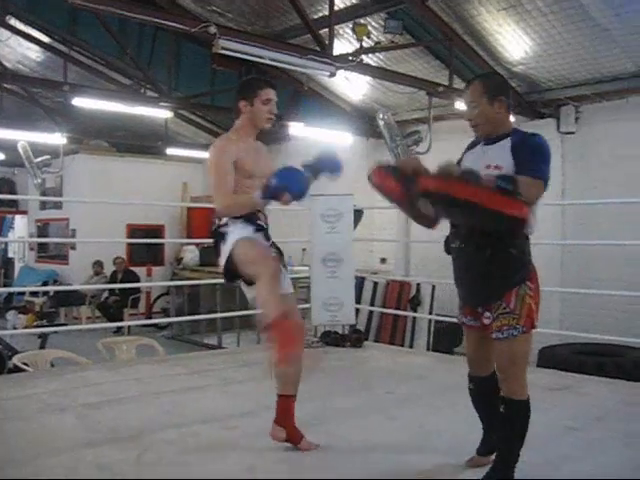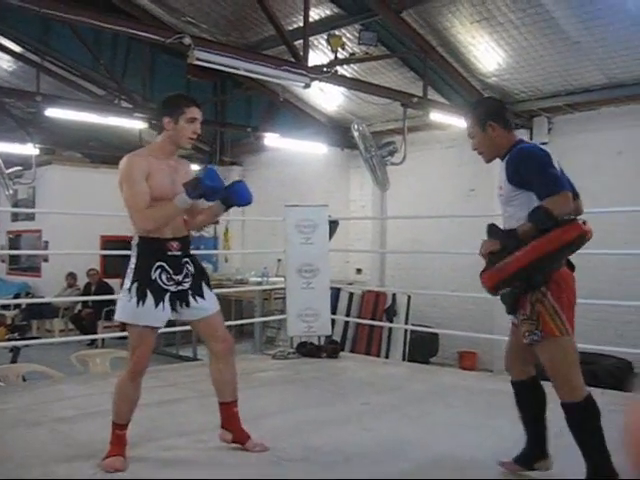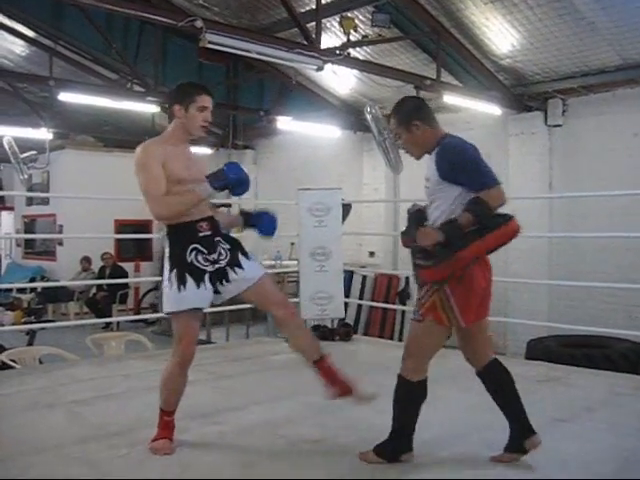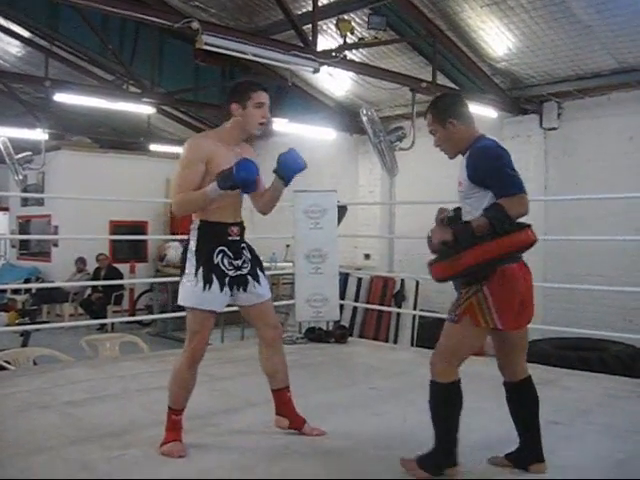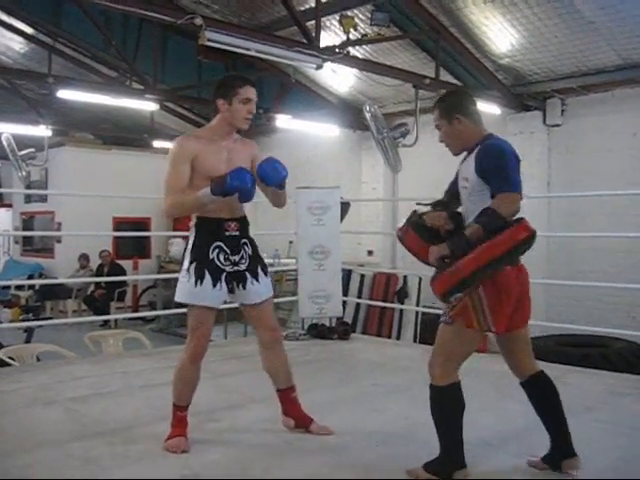
dt=1s
person 1, frame 1
left shoulder: (529, 145)
right shoulder: (474, 149)
left elbow: (528, 192)
left wrist: (464, 178)
right wrist: (420, 172)
left hip: (509, 272)
right hip: (471, 272)
left knee: (511, 377)
right knee: (478, 366)
right ankle: (492, 437)
person 1, frame 2
left shoulder: (524, 155)
right shoulder: (527, 157)
left elbow: (561, 204)
right elbow: (577, 206)
left wrist: (505, 242)
left hip: (542, 282)
left knee: (567, 383)
right knee: (517, 366)
person 1, frame 3
left shoulder: (453, 152)
right shoulder: (453, 152)
left elbow: (495, 197)
left wrist: (443, 233)
right wrist: (429, 216)
left hip: (453, 272)
right hip: (471, 267)
left knee: (413, 362)
right knee: (480, 355)
left ankle: (398, 445)
right ankle: (522, 434)
person 1, frame 4
left shoulder: (484, 152)
right shoulder: (485, 153)
left elbow: (517, 205)
left wrist: (458, 233)
right wrist: (456, 216)
left hip: (493, 276)
right hip: (510, 272)
left knee: (443, 365)
right knee: (513, 368)
person 1, frame 5
left shoulder: (495, 150)
right shoulder: (470, 160)
left elbow: (508, 205)
right elbow: (451, 203)
left wrist: (453, 246)
right wrist: (438, 216)
left hip: (487, 277)
right hip: (506, 273)
left knee: (441, 367)
right knee: (524, 365)
person 2, frame 1
left shoulder: (260, 150)
right shoulder: (226, 147)
left elbow: (283, 196)
right elbow: (224, 206)
right wrist: (267, 190)
left hip: (261, 238)
right hip: (238, 231)
left knee: (299, 328)
right knee: (265, 262)
left ankle: (285, 424)
person 2, frame 2
left shoulder: (184, 168)
right shoulder: (134, 163)
right elbow: (144, 221)
left wrist: (223, 202)
right wrist: (187, 195)
left hip: (184, 261)
right hip: (150, 264)
left knee: (222, 344)
right knee: (138, 363)
left ankle: (231, 427)
right ankle: (117, 444)
person 2, frame 3
left shoulder: (191, 155)
right shoulder: (150, 152)
right elbow: (161, 210)
left wrist: (243, 218)
right wrist: (210, 184)
left hip: (221, 242)
right hip: (185, 250)
left knee: (284, 310)
right knee: (184, 351)
left ankle: (334, 380)
right ankle: (165, 428)
person 2, frame 4
left shoulder: (248, 153)
right shoulder: (200, 145)
left elbow: (262, 206)
right elbow: (179, 205)
left wrist: (282, 179)
right wrist: (218, 184)
left hip: (240, 246)
right hip: (208, 247)
left knee: (272, 332)
right knee: (196, 347)
left ankle: (286, 413)
right ankle: (172, 429)
person 2, frame 5
left shoulder: (250, 149)
right shoulder: (189, 145)
left elbow: (279, 202)
right elbow: (171, 206)
left wrist: (277, 183)
right wrist: (212, 190)
left hip: (243, 243)
right hip: (208, 244)
left knee: (271, 332)
right knee: (197, 344)
left ankle: (292, 412)
right ankle: (178, 425)
